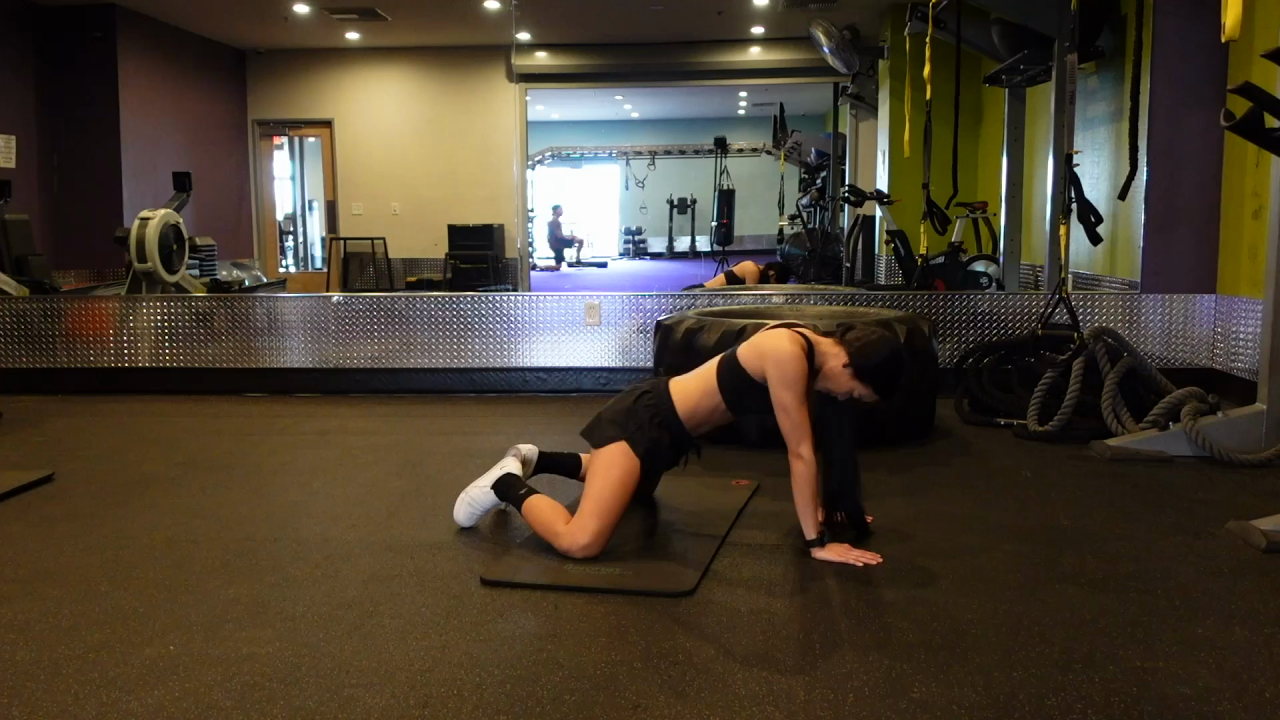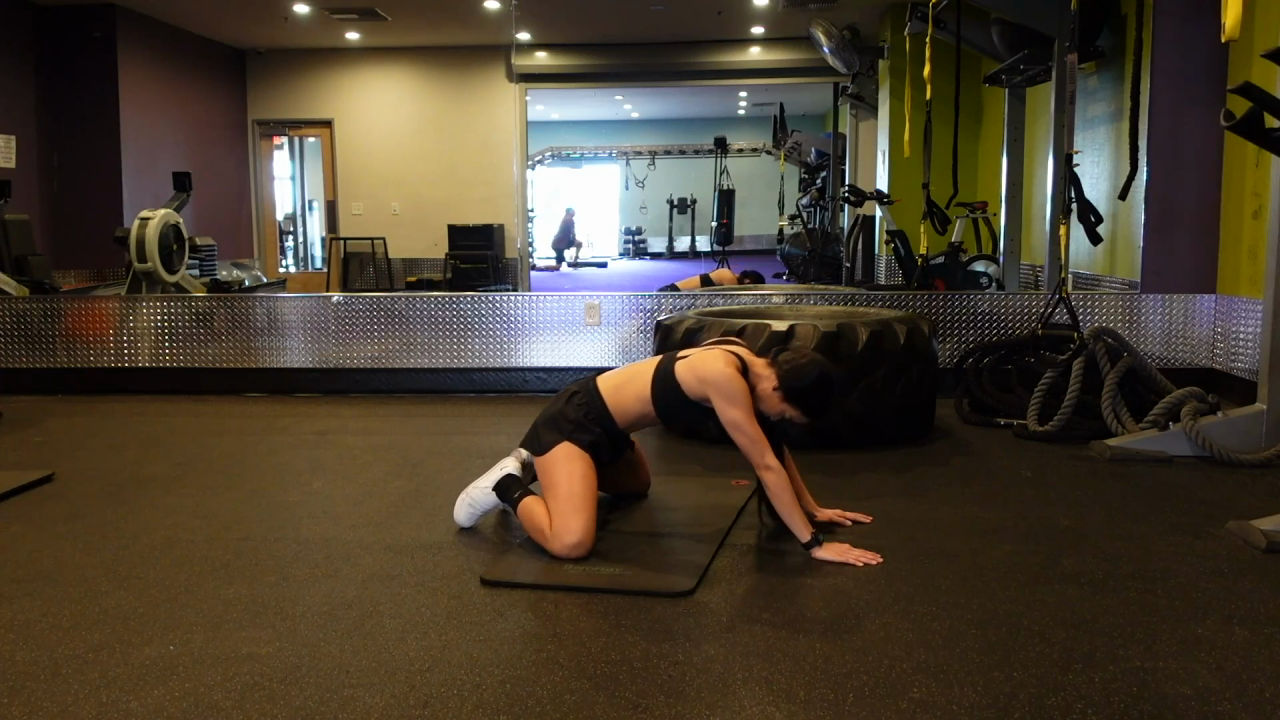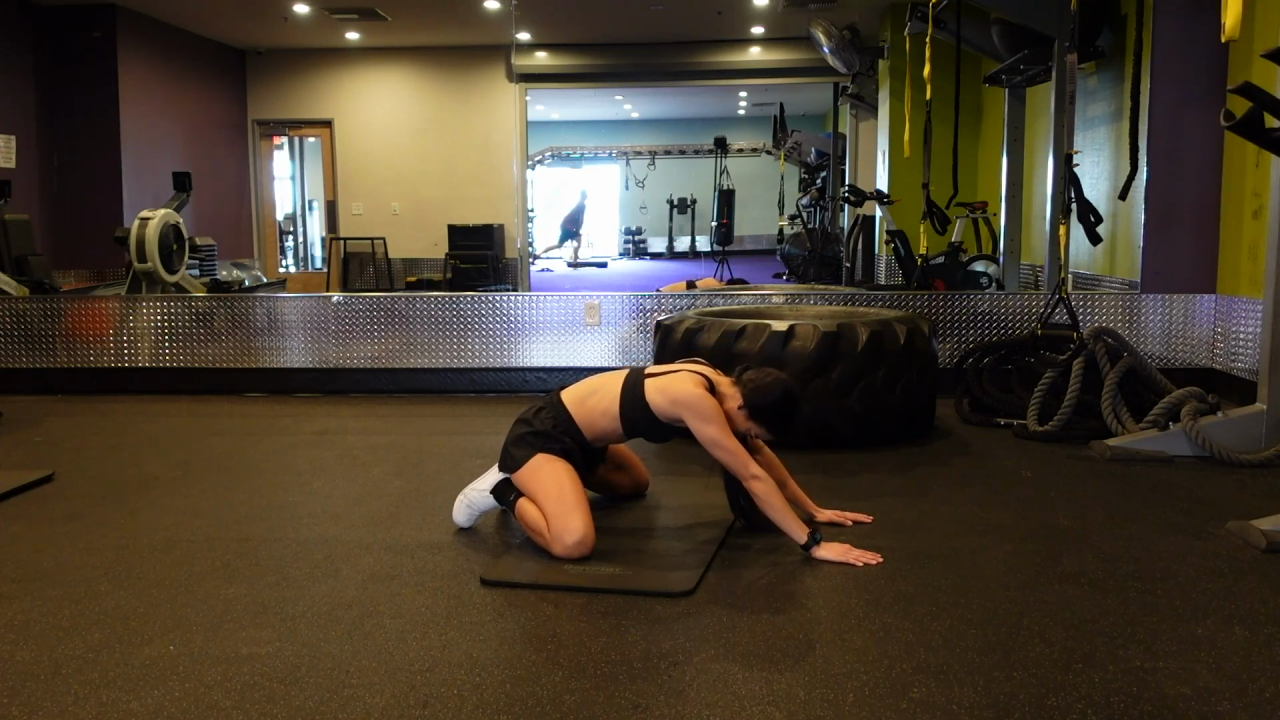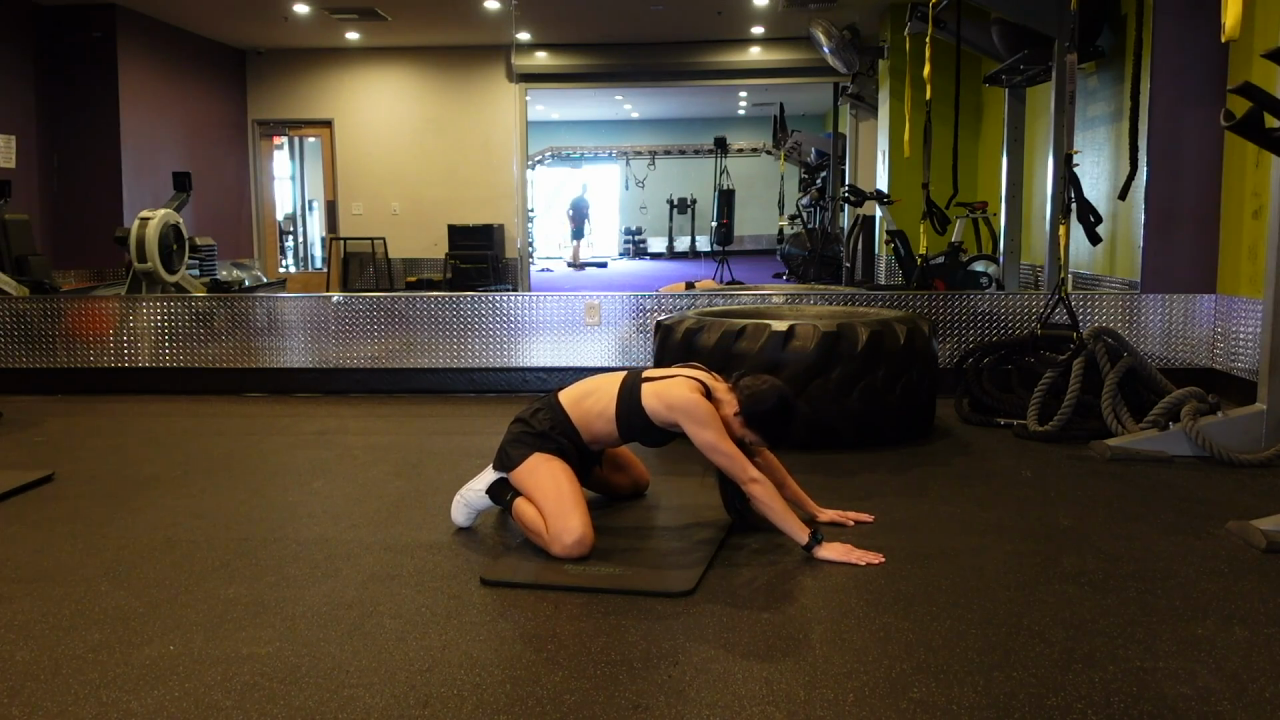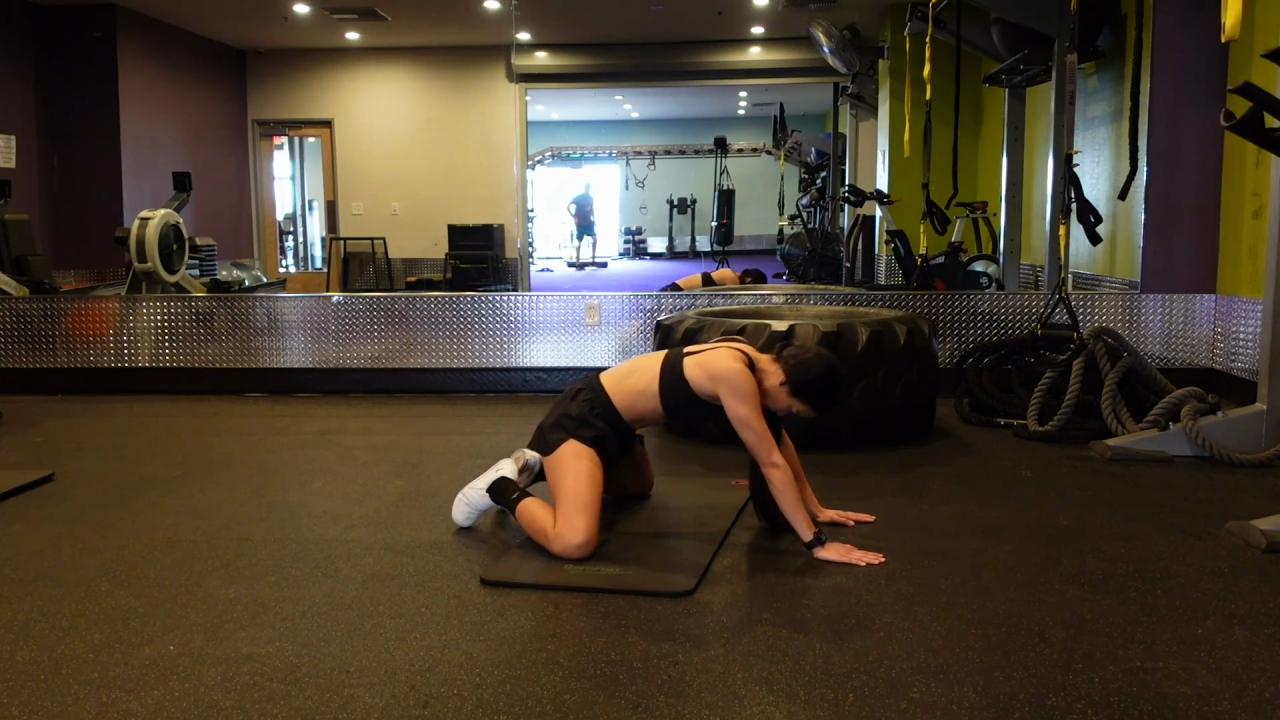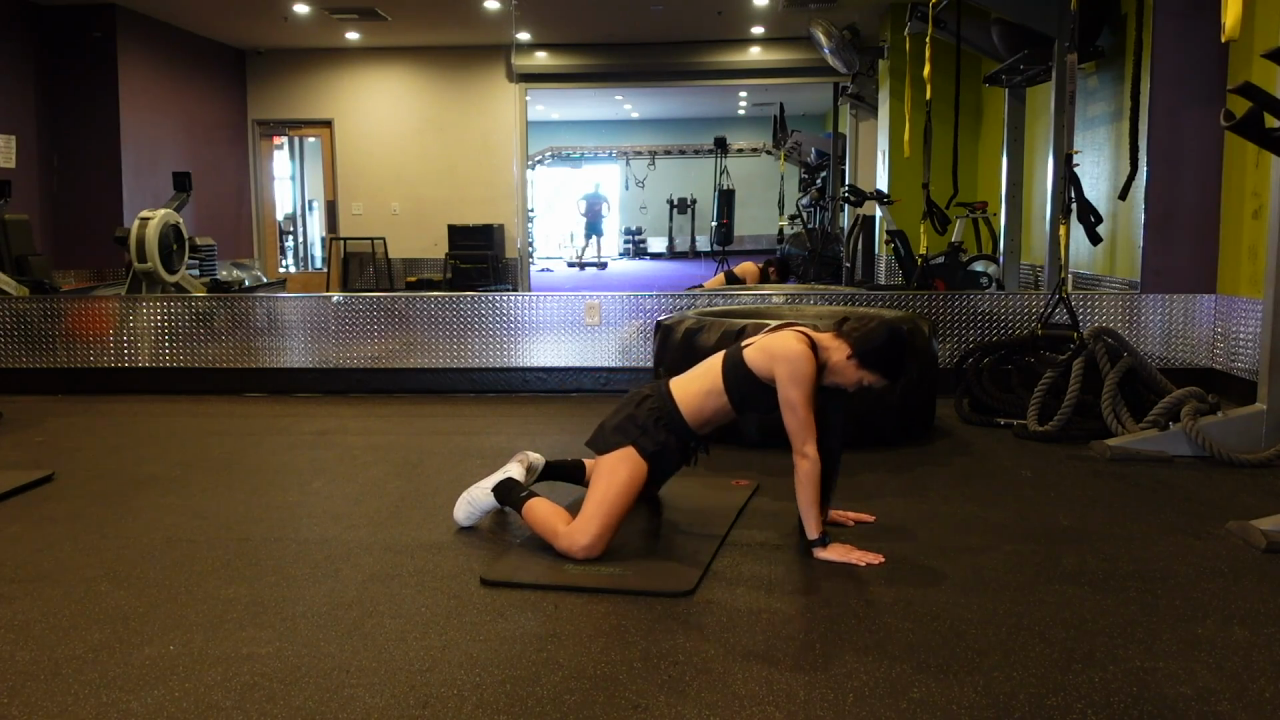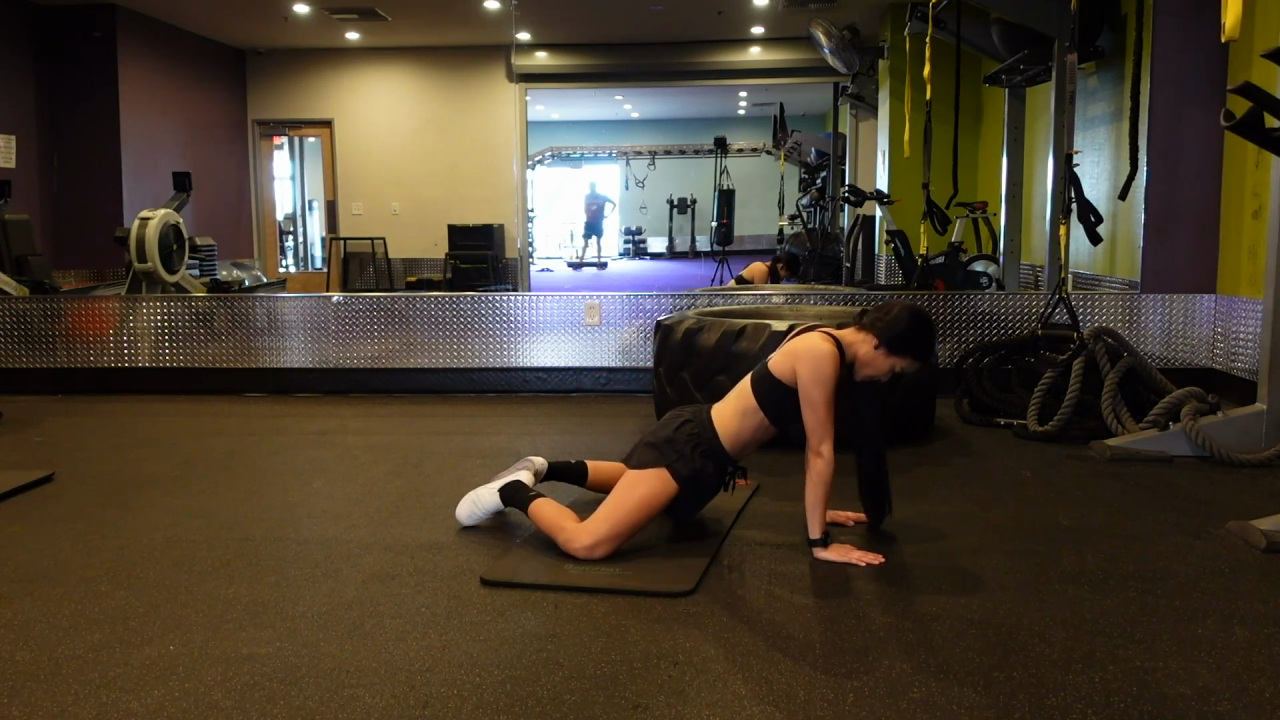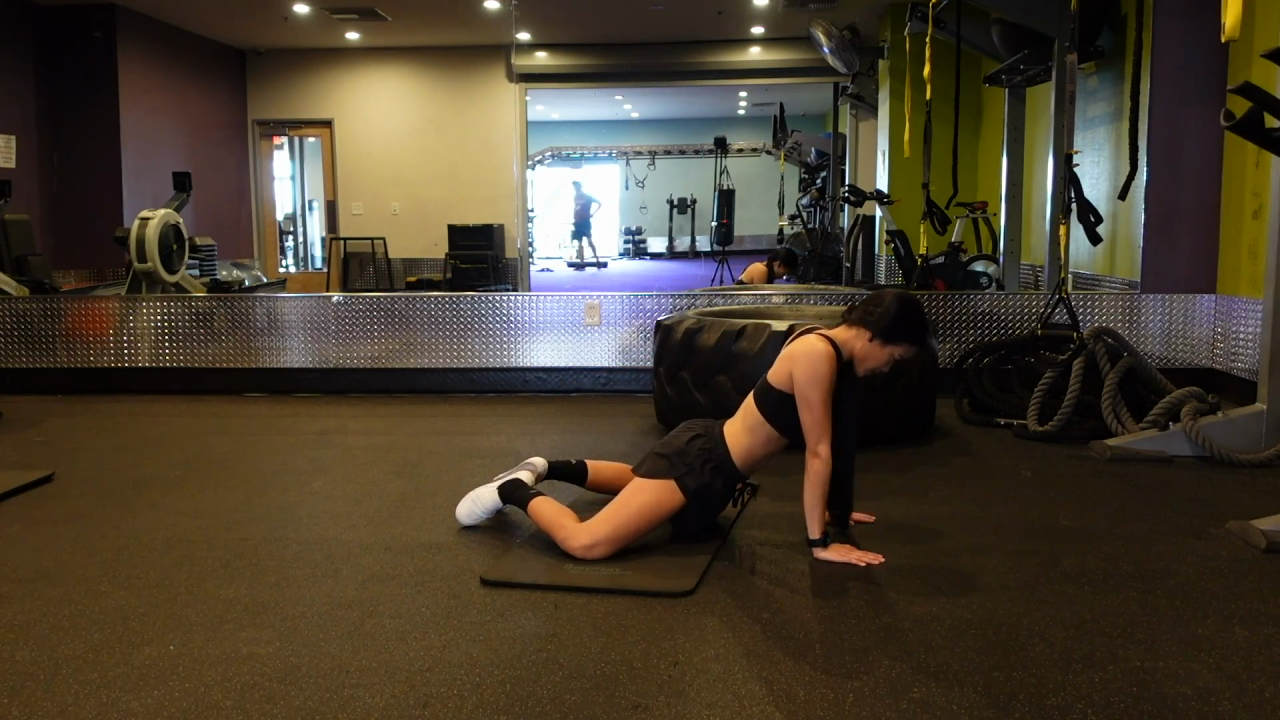
dt=0.5s
person 1, frame 1
left shoulder: (809, 352)
right shoulder: (788, 355)
left elbow: (807, 446)
right elbow: (800, 454)
left wrist: (823, 510)
right wrist: (818, 541)
left hip: (665, 429)
right hip: (642, 422)
left knee: (638, 491)
right knee: (581, 544)
left ankle: (534, 460)
right ankle: (510, 486)
person 1, frame 2
left shoulder: (755, 367)
right shoulder: (725, 377)
left elbow: (774, 449)
right elbow: (767, 466)
left wrist: (813, 510)
right wrist: (813, 543)
left hip: (607, 424)
right hip: (574, 422)
left knee: (636, 487)
right knee: (572, 544)
left ankle: (534, 466)
right ankle: (509, 487)
person 1, frame 3
left shoulder: (719, 385)
right shoulder: (694, 398)
left elbow: (762, 455)
right elbow: (753, 476)
left wrist: (813, 510)
right wrist: (812, 543)
left hip: (578, 435)
right hip: (542, 435)
left knee: (635, 485)
right knee: (574, 543)
left ankle: (532, 480)
right ankle: (506, 491)
person 1, frame 4
left shoulder: (715, 389)
right shoulder: (691, 404)
left elbow: (763, 457)
right elbow: (752, 480)
left wrist: (815, 510)
right wrist: (814, 544)
left hip: (576, 436)
right hip: (539, 435)
left knee: (636, 485)
right knee: (573, 543)
left ankle: (544, 479)
right ankle: (503, 490)
person 1, frame 5
left shoulder: (758, 366)
right shoulder: (734, 375)
left elbow: (782, 446)
right elbow: (773, 463)
left wrist: (816, 509)
right wrist: (815, 542)
left hip: (614, 420)
right hip: (581, 418)
left knee: (639, 487)
right knee: (574, 544)
left ankle: (536, 467)
right ankle: (505, 489)
person 1, frame 6
left shoulder: (807, 346)
right shoulder: (797, 355)
left elbow: (812, 443)
right elbow: (805, 453)
left wrist: (820, 509)
right wrist: (819, 541)
left hip: (666, 427)
right hip: (647, 424)
left knee: (643, 490)
right knee: (581, 545)
left ankle: (541, 467)
right ankle: (509, 489)
person 1, frame 7
left shoulder: (832, 346)
right shoulder: (822, 353)
left elbow: (818, 447)
right elbow: (820, 452)
left wrist: (820, 509)
right wrist: (819, 541)
left hip: (700, 444)
right hip: (689, 446)
left knee: (635, 485)
right knee: (587, 544)
left ankle: (544, 470)
right ankle: (516, 491)
person 1, frame 8
left shoulder: (829, 348)
right shoulder: (817, 354)
left elbow: (818, 448)
right elbow: (818, 453)
left wrist: (823, 510)
right wrist: (819, 542)
left hip: (710, 456)
right hip: (699, 461)
left knee: (636, 483)
right knee: (586, 544)
left ankle: (546, 470)
right ankle: (516, 491)
